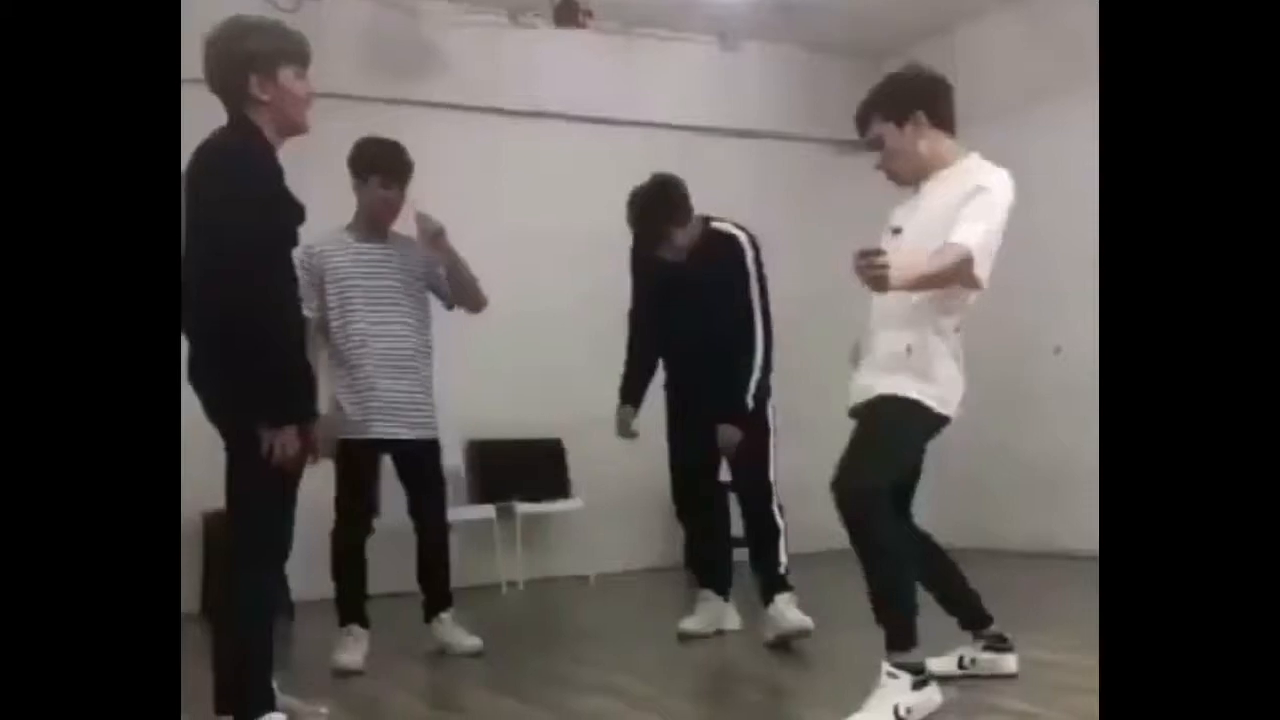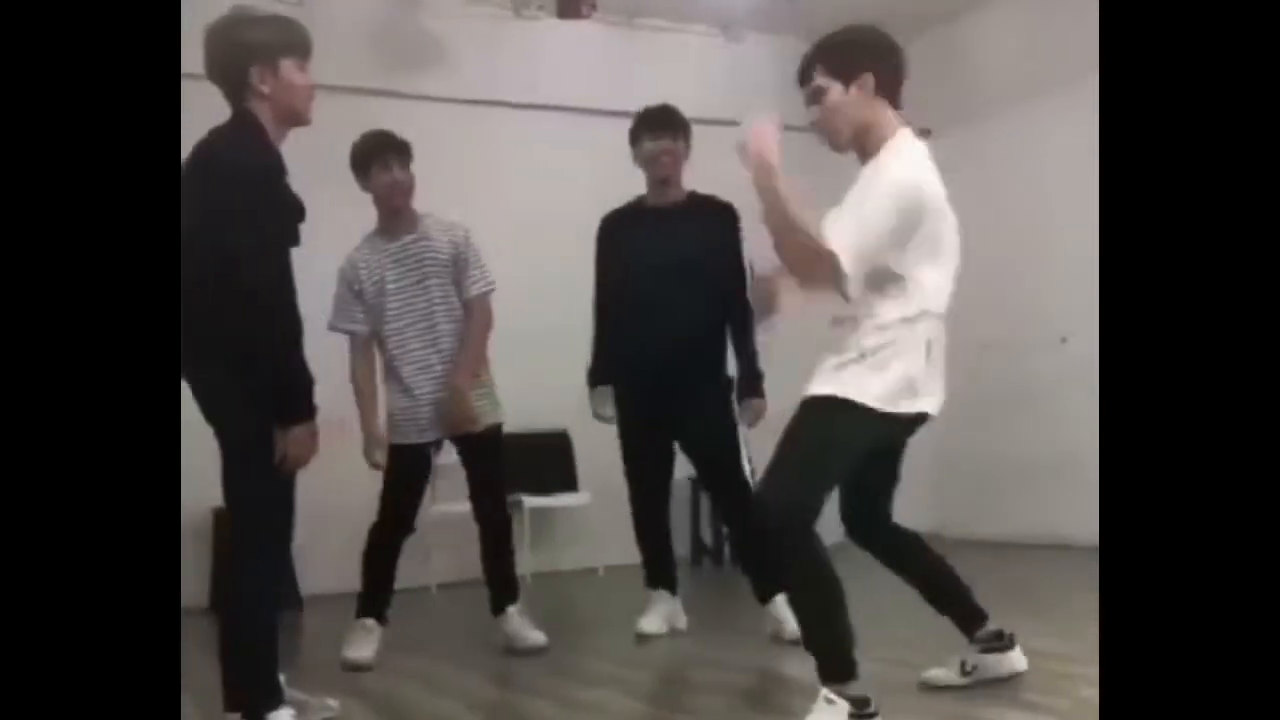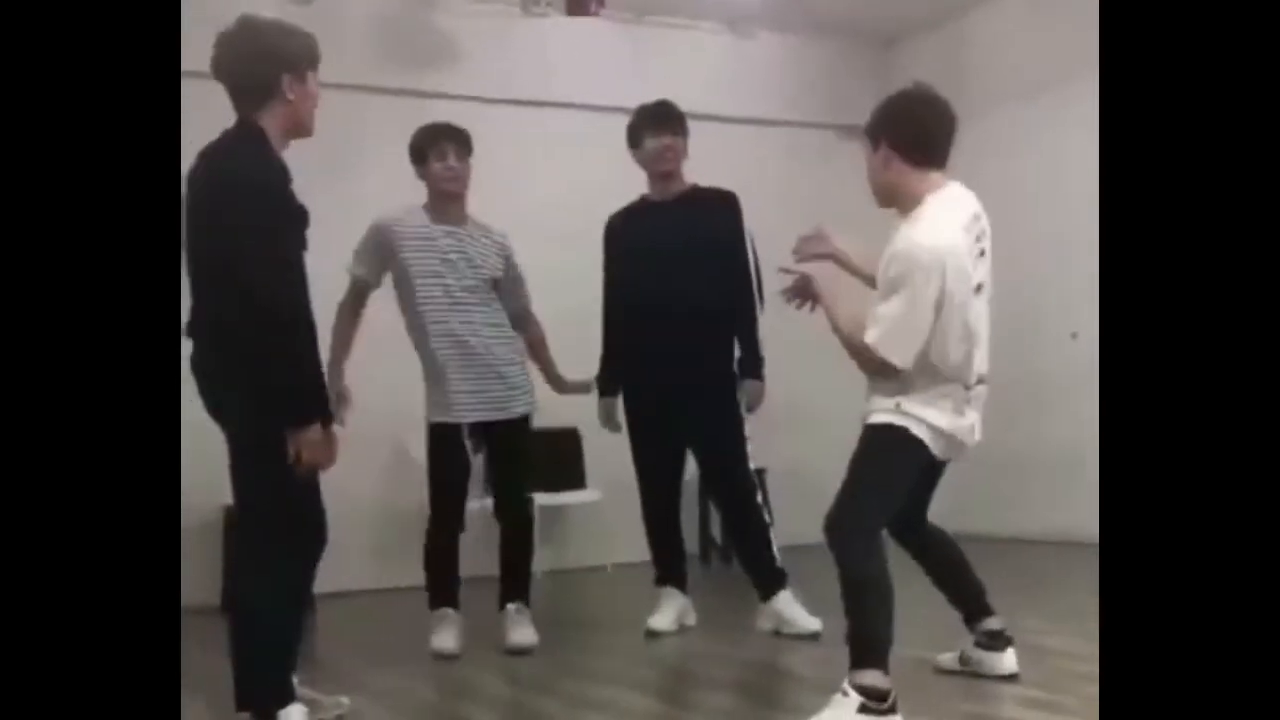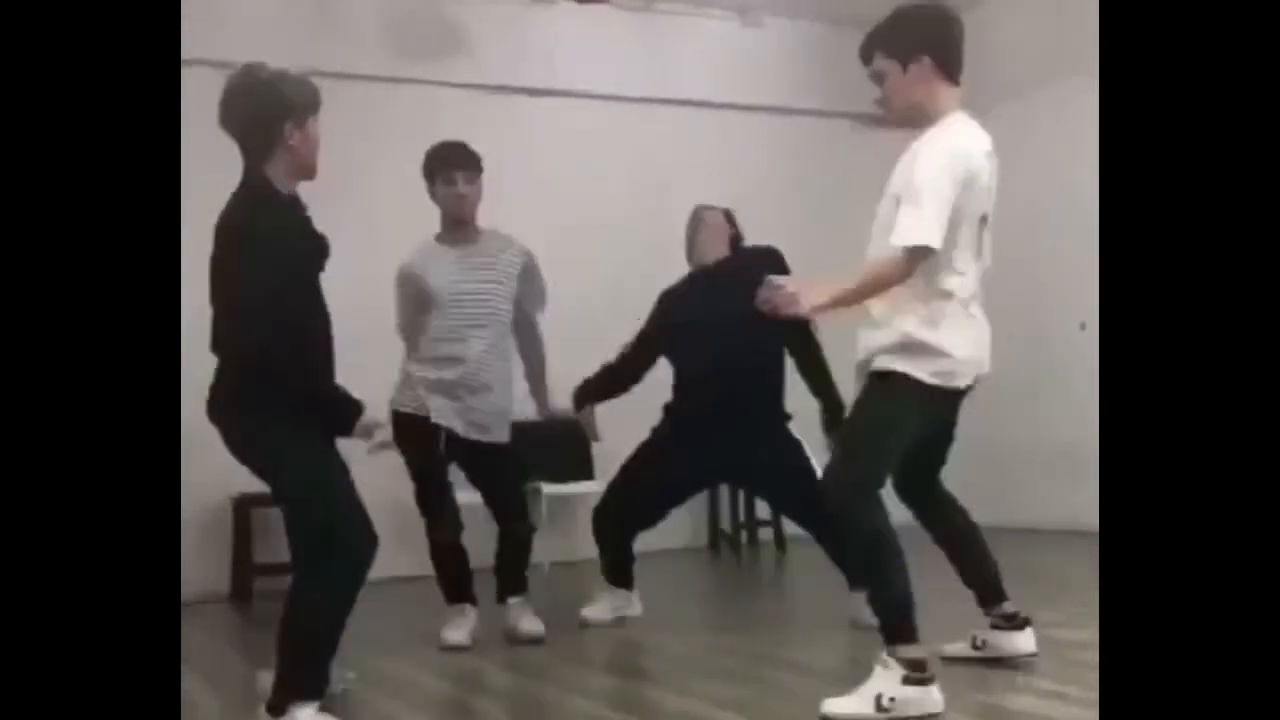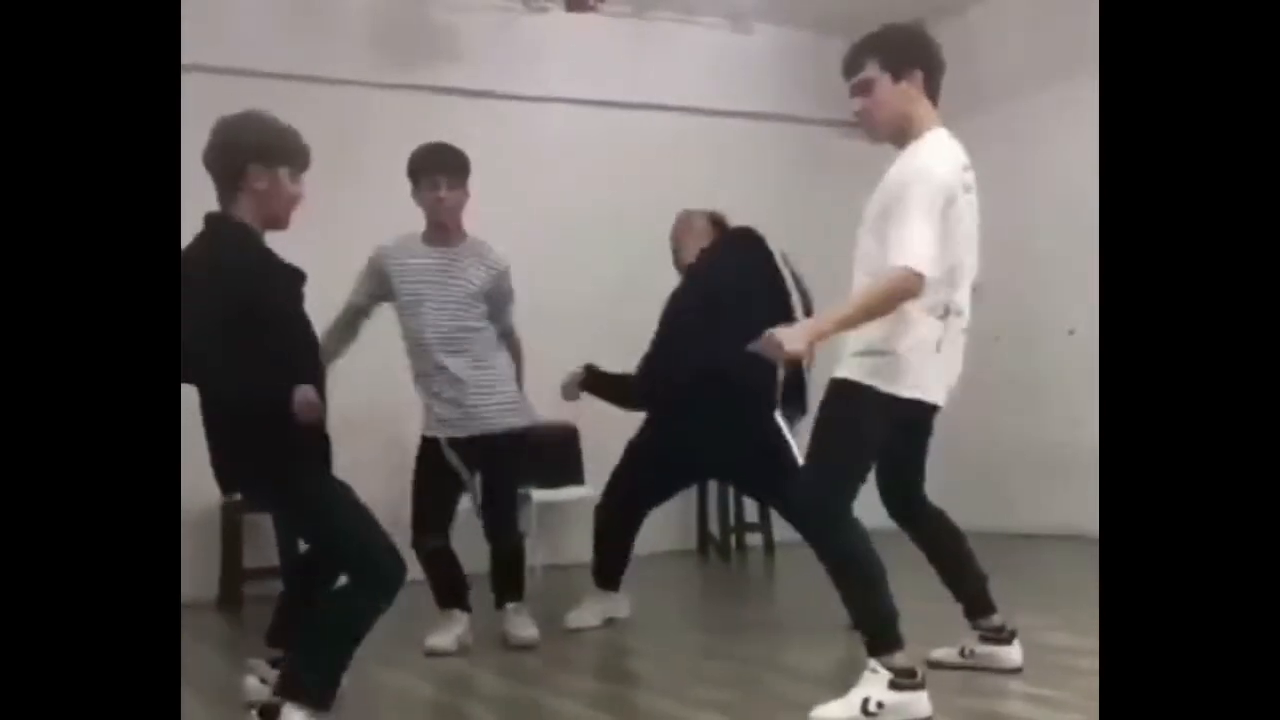
dt=1s
person 1, frame 1
left shoulder: (985, 182)
right shoulder: (915, 201)
left elbow: (966, 265)
left wrist: (902, 277)
left hip: (917, 381)
right hip: (884, 381)
left knee: (857, 492)
right knee: (892, 518)
right ankle: (989, 640)
person 1, frame 2
left shoulder: (900, 173)
right shoulder: (886, 170)
left elbow: (816, 267)
left wrist: (766, 172)
left hip: (877, 382)
right hip: (868, 380)
left knee: (779, 510)
right knee: (870, 524)
right ankle: (990, 641)
person 1, frame 3
left shoulder: (923, 243)
right shoulder: (962, 206)
left elbow: (879, 359)
left wrist: (824, 299)
right wrist: (841, 259)
left hip: (916, 412)
right hip: (948, 403)
left knee: (851, 529)
right knee: (906, 521)
right ankle: (992, 640)
person 1, frame 4
left shoulder: (942, 150)
right shoulder: (963, 141)
left elbow: (910, 257)
left wrist: (814, 301)
left hip: (920, 353)
right hip: (942, 351)
left knee: (847, 490)
right knee: (919, 486)
right ankle: (1006, 622)
person 1, frame 5
left shoulder: (925, 164)
right shoulder: (947, 161)
left elbow: (907, 280)
left wrist: (812, 332)
left hip: (886, 365)
right hip: (919, 365)
left knee: (822, 502)
right knee: (905, 497)
right ankle: (994, 634)
person 2, frame 1
left shoulder: (231, 162)
right shoulder: (241, 165)
right elbow: (250, 293)
left wrist: (295, 402)
right wrist: (281, 408)
left hip: (249, 381)
right hip: (253, 386)
left knee: (259, 542)
right knee: (259, 544)
person 2, frame 2
left shoulder: (230, 157)
right shoulder: (243, 161)
right elbow: (259, 295)
left wrist: (290, 399)
right wrist: (292, 407)
left hip: (236, 373)
right hip: (246, 380)
left knee: (261, 536)
right knee: (260, 538)
person 2, frame 3
left shoulder: (234, 165)
right shoulder: (248, 171)
right elbow: (274, 302)
left wrist: (308, 404)
right wrist: (306, 412)
left hip: (248, 379)
right hip: (257, 385)
left knee: (286, 534)
right knee: (281, 537)
person 2, frame 4
left shoulder: (260, 212)
right shoulder: (265, 221)
right elbow: (276, 341)
left wrist: (336, 409)
right wrist: (347, 414)
left hip: (274, 408)
right hip: (271, 414)
left knee: (329, 536)
right knee: (344, 542)
person 2, frame 5
left shoulder: (232, 253)
right shoulder: (222, 258)
right elbow: (198, 360)
left wrist: (297, 392)
right wrist: (283, 395)
left hip: (274, 442)
right hip: (272, 448)
left knee: (333, 546)
right knee: (378, 568)
left ankle: (281, 668)
person 3, frame 1
left shoulder: (418, 254)
right shoulder: (319, 256)
left elbow: (475, 303)
left wrist: (444, 246)
left hip: (416, 415)
right hip: (354, 415)
left knee: (432, 519)
right knee: (352, 523)
left ankle: (439, 614)
right ankle: (353, 627)
person 3, frame 2
left shoulder: (453, 238)
right shoulder: (358, 265)
left elbow: (481, 314)
right elbow: (361, 351)
left wrist: (460, 384)
right wrist: (370, 424)
left hip: (472, 402)
right hip: (408, 415)
left knee: (493, 512)
right knee: (392, 520)
left ankle: (508, 610)
right ankle: (369, 621)
person 3, frame 3
left shoulder: (493, 243)
right shoulder: (391, 232)
left elbow: (521, 315)
right elbow: (355, 297)
left wrist: (554, 377)
right wrist: (335, 371)
left hip: (506, 395)
right hip: (446, 399)
left knee: (515, 507)
right knee: (446, 511)
left ankle: (516, 606)
right ankle: (446, 612)
person 3, frame 4
left shoulder: (517, 257)
right shoulder: (417, 266)
left elbow: (528, 333)
right elbow: (415, 343)
left wrist: (545, 403)
right wrist: (403, 402)
left hip: (488, 415)
right hip: (425, 409)
left knee: (516, 517)
right knee: (442, 519)
left ankle: (515, 602)
right ankle: (461, 607)
person 3, frame 5
left shoulder: (490, 264)
right shoulder: (390, 259)
right elbow: (352, 318)
left wrist: (518, 398)
left hip: (499, 417)
right hip: (441, 421)
left knee: (502, 523)
right knee: (430, 530)
left ankle: (512, 607)
right ankle: (455, 613)
person 4, frame 1
left shoulder: (735, 246)
right shoulder: (646, 253)
left elbow: (758, 335)
right elbow: (644, 327)
left wrist: (738, 411)
right wrist: (630, 396)
left hip: (741, 390)
right hip: (685, 391)
left knee: (756, 489)
right knee: (693, 494)
left ankle: (779, 600)
right ankle: (715, 597)
person 4, frame 2
left shoulder: (717, 218)
right shoulder: (617, 227)
left elbow: (737, 305)
right elbow: (607, 311)
left wrist: (751, 380)
right wrist: (601, 378)
left hip: (704, 383)
right hip: (639, 386)
left knee: (733, 489)
right knee: (647, 496)
left ankle: (774, 596)
right ankle: (663, 595)
person 4, frame 3
left shoulder: (720, 208)
right shoulder: (622, 226)
left elbow: (743, 292)
right elbow: (614, 311)
left wrist: (751, 365)
right wrist: (608, 384)
left hip: (710, 376)
right hip: (647, 383)
left knee: (735, 485)
right knee: (658, 491)
left ankle: (774, 594)
right ankle: (673, 593)
person 4, frame 4
left shoulder: (765, 267)
right shoulder: (676, 300)
left elbow: (803, 344)
left wrist: (832, 408)
left hip: (760, 430)
right hip: (688, 433)
left knee: (828, 514)
right knee: (611, 514)
right ankle: (620, 592)
person 4, frame 5
left shoulder: (748, 255)
right shoulder: (682, 302)
right wrist: (591, 378)
left hip: (746, 420)
right hip: (679, 423)
right knee: (615, 510)
right ankle: (607, 595)
